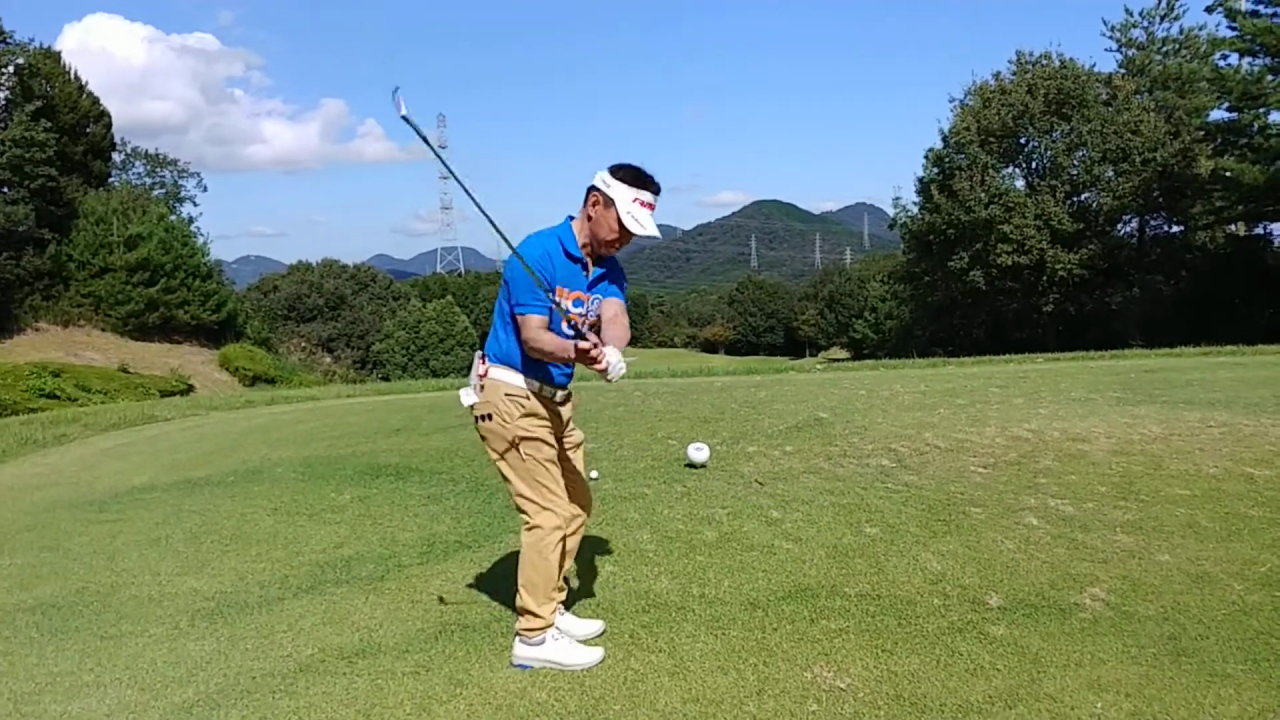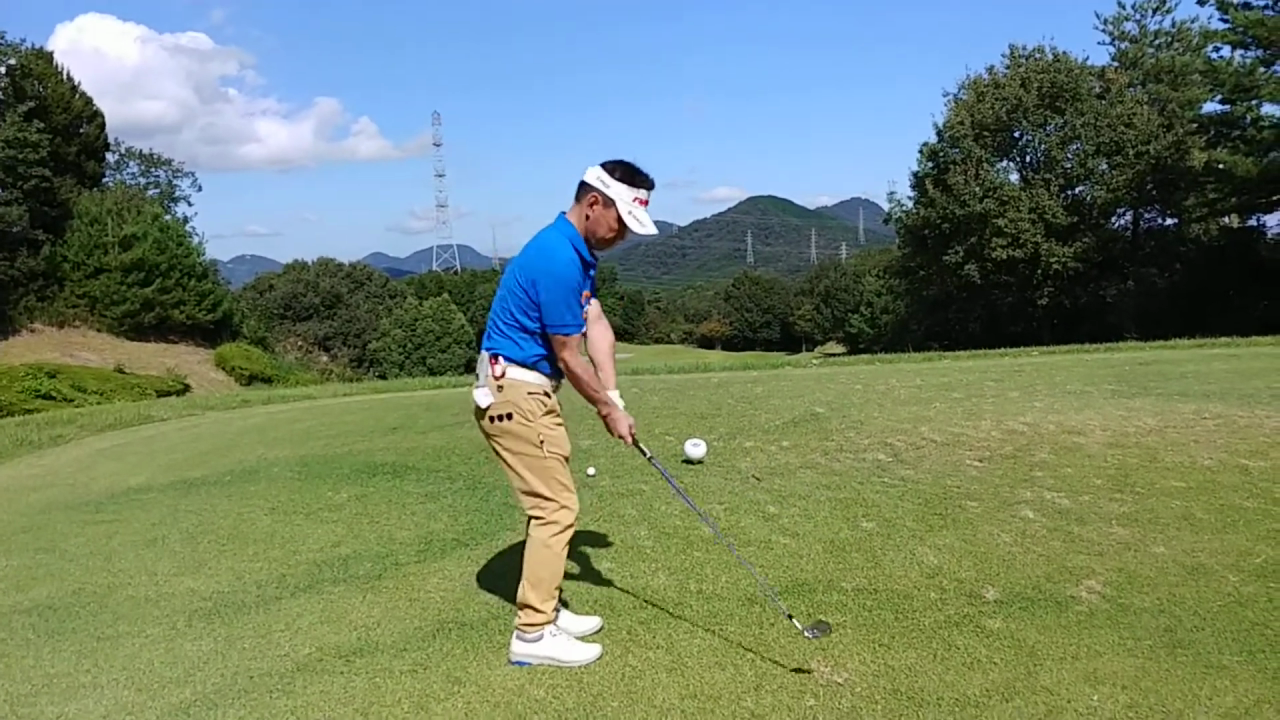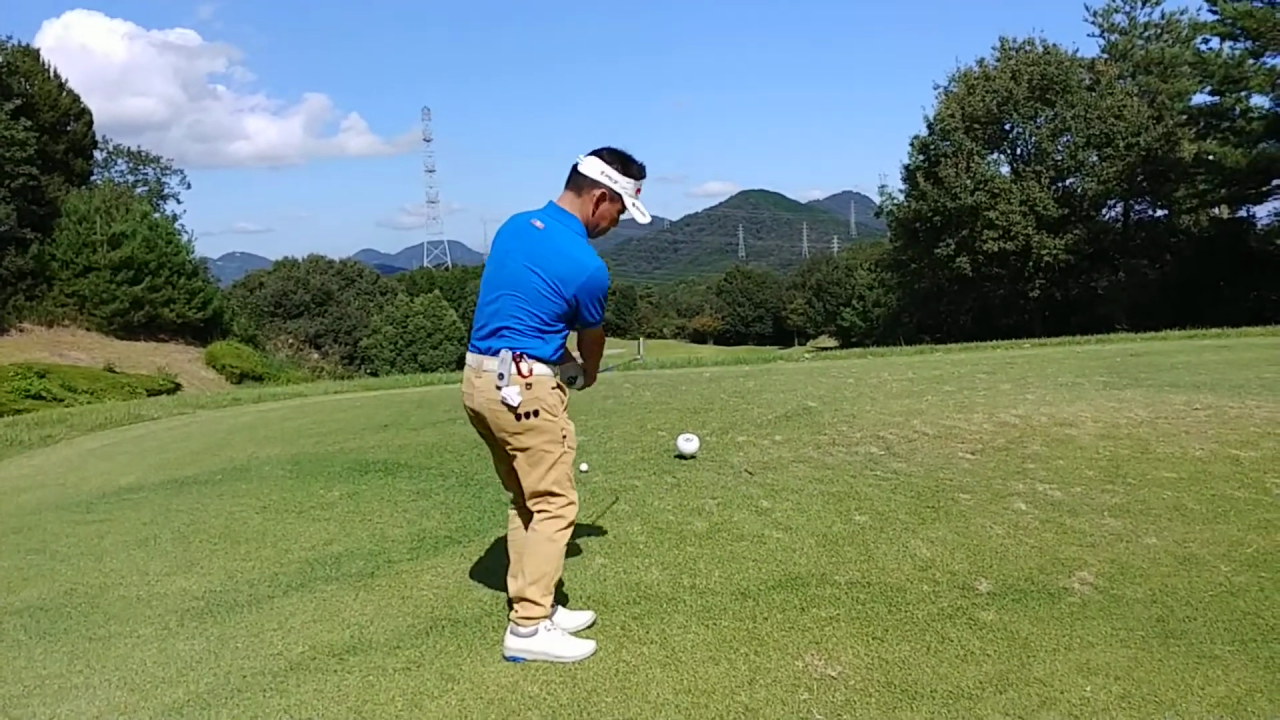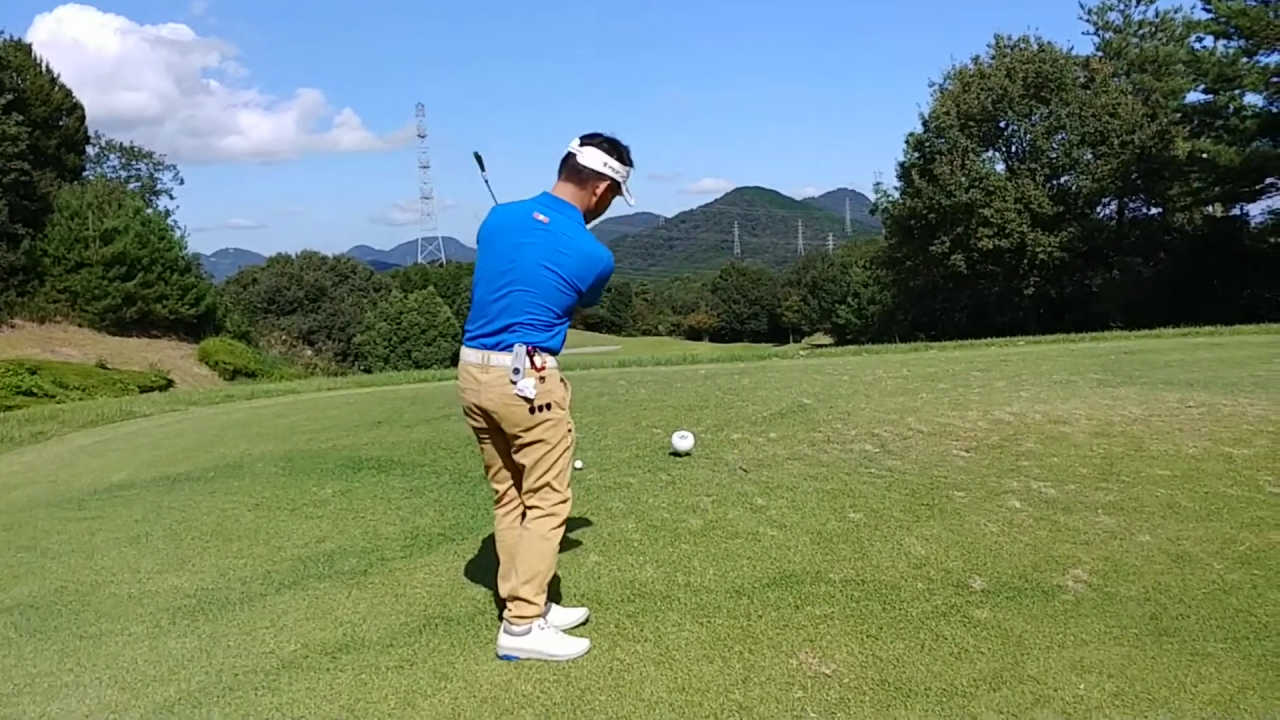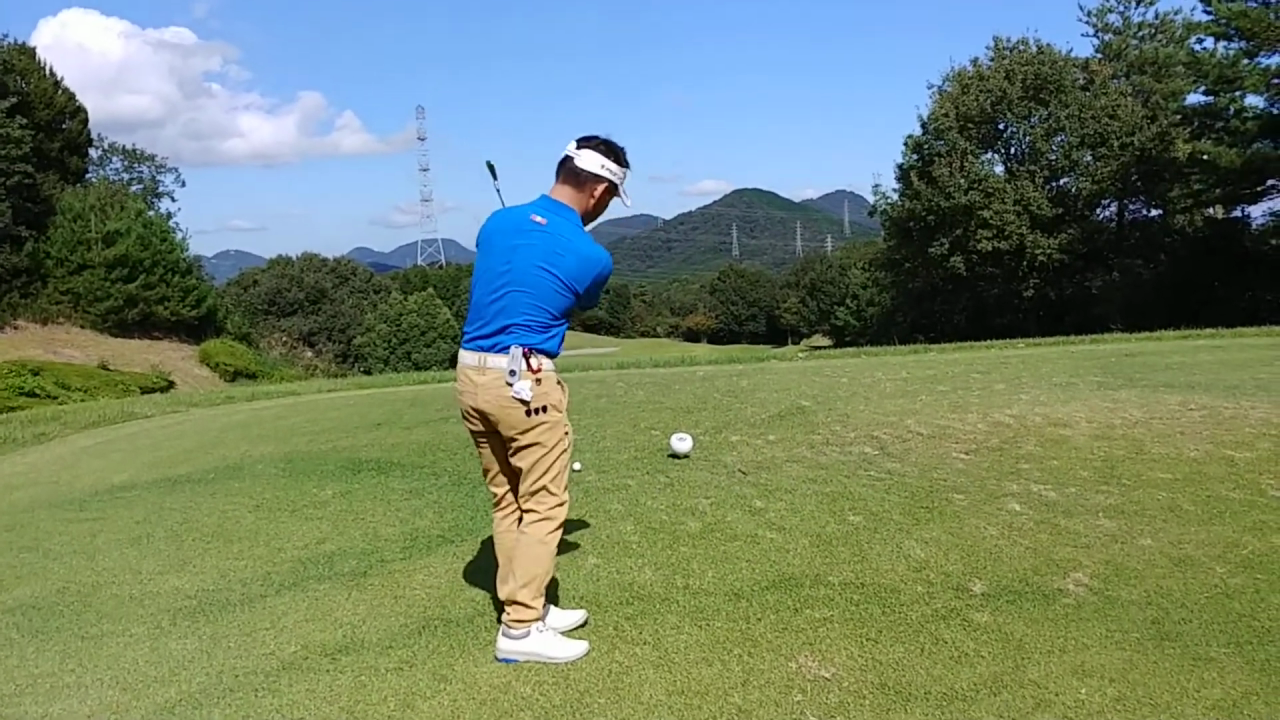
dt=0.2s
person 1, frame 1
left shoulder: (609, 270)
right shoulder: (538, 252)
left elbow: (615, 320)
right elbow: (535, 339)
left wrist: (611, 353)
right wrist: (577, 350)
left hip: (551, 397)
right hip: (510, 394)
left knee: (576, 507)
right knee: (546, 513)
left ankle: (547, 611)
right ankle: (534, 637)
person 1, frame 2
left shoulder: (573, 251)
right shoulder: (558, 261)
left elbow: (598, 327)
right elbow: (568, 355)
left wrist: (612, 395)
right wrist: (610, 412)
left hip: (512, 388)
right hip: (517, 391)
left knee: (546, 505)
right knee: (554, 510)
left ankle: (542, 609)
right ankle: (532, 634)
person 1, frame 3
left shoulder: (514, 227)
right shoulder: (586, 266)
right elbow: (592, 340)
left wrist: (564, 363)
right wrist: (586, 374)
left hip: (481, 377)
right hip: (525, 386)
left knee: (526, 499)
right knee: (553, 505)
left ankle: (533, 605)
right ankle: (528, 628)
person 1, frame 4
left shoulder: (498, 218)
right shoulder: (595, 257)
left hip: (473, 372)
right hip: (528, 380)
left knee: (510, 497)
right knee: (547, 502)
left ankle: (525, 604)
right ankle: (521, 628)
person 1, frame 5
left shoulder: (499, 222)
right shoulder: (592, 258)
left hip: (473, 375)
right hip: (525, 381)
left knee: (508, 500)
right knee: (544, 505)
left ankle: (525, 606)
right ankle: (520, 631)
